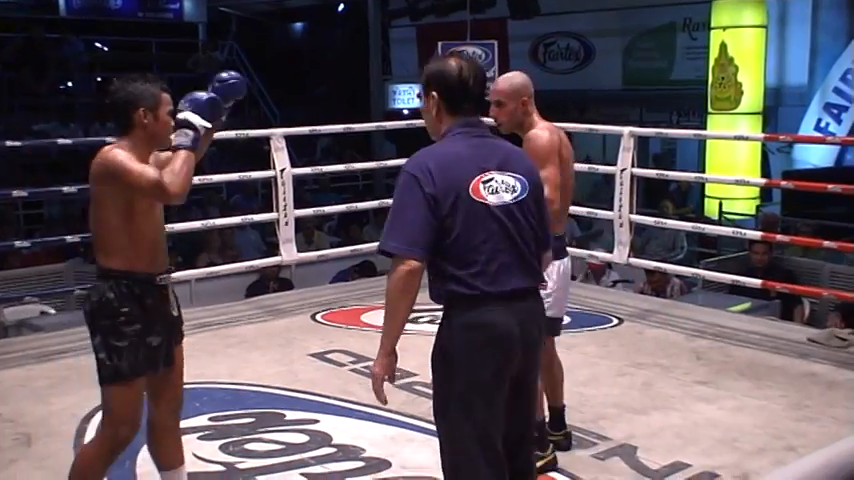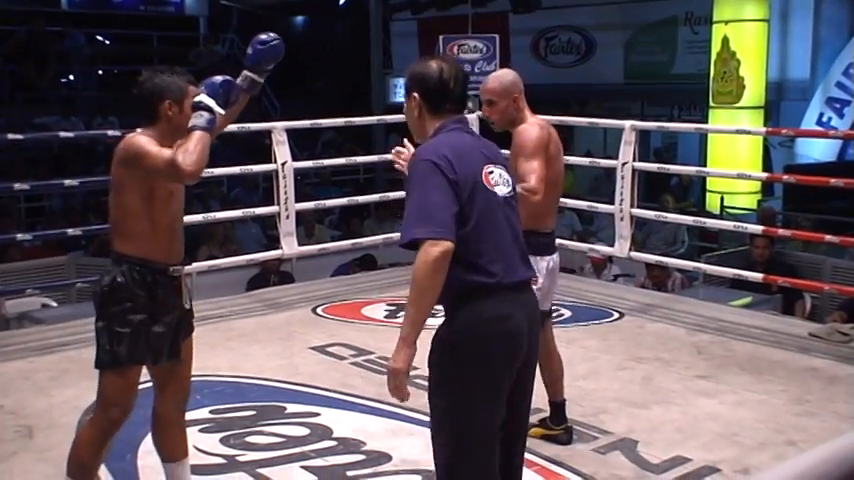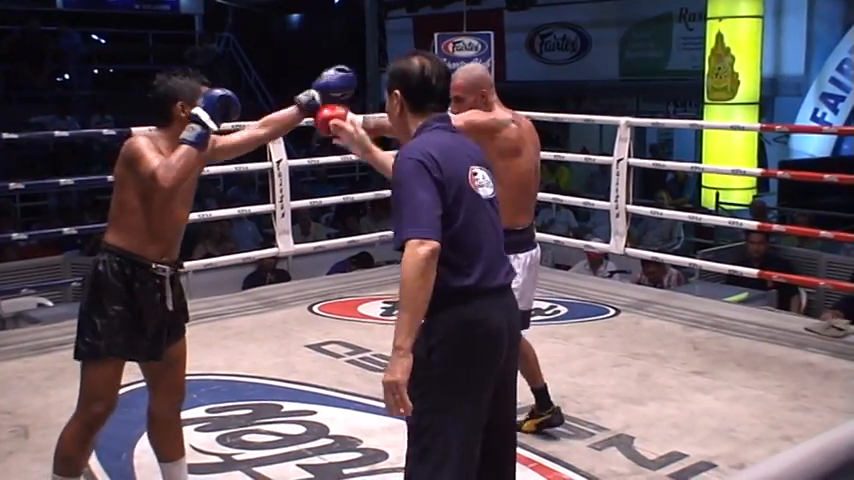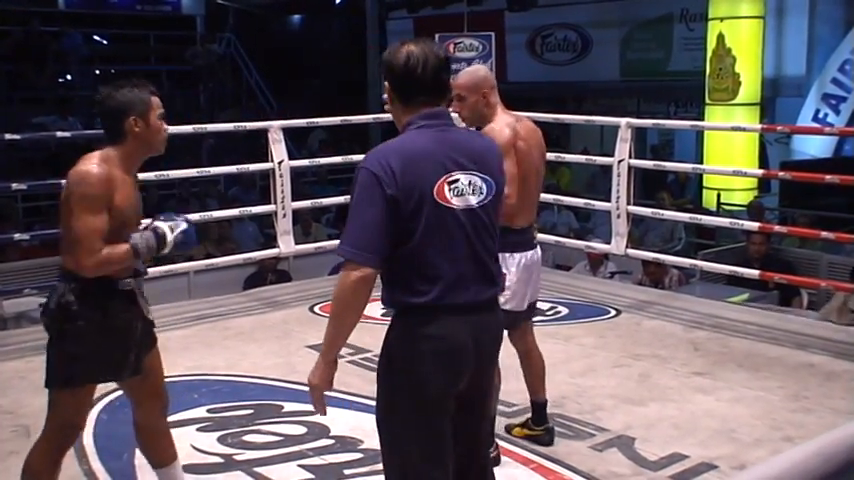
dt=0.4s
person 1, frame 1
left shoulder: (426, 168)
right shoulder: (521, 162)
left elbow: (408, 267)
right elbow: (542, 255)
left wrist: (387, 347)
left hip: (472, 326)
right hip: (526, 318)
right knee: (516, 441)
person 1, frame 2
left shoulder: (433, 157)
right shoulder: (488, 153)
left elbow: (437, 248)
left wrist: (406, 343)
left hip: (477, 322)
right hip: (523, 311)
person 1, frame 3
left shoulder: (417, 156)
right shoulder: (467, 149)
left elbow: (423, 250)
left wrist: (402, 350)
right wrist: (366, 147)
left hip: (459, 323)
right hip: (501, 313)
person 1, frame 4
left shoulder: (385, 163)
right shoulder: (487, 150)
left elbow: (360, 272)
left wrist: (327, 358)
left hip: (422, 337)
right hip: (484, 326)
person 2, frame 1
left shoulder: (144, 158)
right shoulder: (114, 160)
left elbow: (177, 168)
right elbow: (173, 190)
left wrist: (202, 124)
right wrist: (190, 132)
left hip: (154, 295)
right hip: (122, 301)
left knee: (167, 409)
right knee: (120, 427)
person 2, frame 2
left shoulder: (168, 144)
right shoulder: (136, 147)
left elbow: (221, 120)
right elbow: (189, 170)
left wrist: (253, 76)
right wrist: (204, 114)
left hip: (167, 286)
right hip: (132, 289)
left knee: (173, 398)
right knee: (112, 412)
person 2, frame 3
left shoulder: (193, 148)
right shoulder: (141, 146)
left elbow: (260, 132)
right elbow: (165, 181)
left wrist: (313, 98)
right wrist: (201, 127)
left hip: (163, 284)
right hip: (119, 282)
left knee: (168, 399)
right knee: (94, 409)
person 2, frame 4
left shoulder: (126, 172)
right shoulder: (92, 174)
right elbow: (87, 260)
left wrist: (160, 233)
right wrist: (151, 242)
left hip: (121, 299)
right hip: (83, 307)
left knee: (154, 405)
right knee: (65, 429)
person 3, frame 1
left shoulder: (539, 138)
right shoulder: (552, 135)
left elbow: (549, 202)
right hip: (553, 252)
right knee: (542, 349)
left ankle: (540, 446)
right ankle: (556, 428)
person 3, frame 2
left shoulder: (529, 133)
right shoulder: (540, 131)
left elbow: (533, 193)
left hip: (528, 252)
right hip: (540, 248)
right knee: (541, 341)
right ankle: (557, 422)
person 3, frame 3
left shoulder: (494, 125)
right shoulder: (520, 126)
left wrist: (363, 127)
left hip: (507, 251)
right hip: (519, 244)
right ankle: (545, 408)
person 3, frame 4
left shoulder: (497, 132)
right shoulder: (527, 128)
left elbow: (506, 199)
left hip: (504, 252)
right hip: (525, 247)
right knee: (523, 338)
right ankle: (539, 422)
